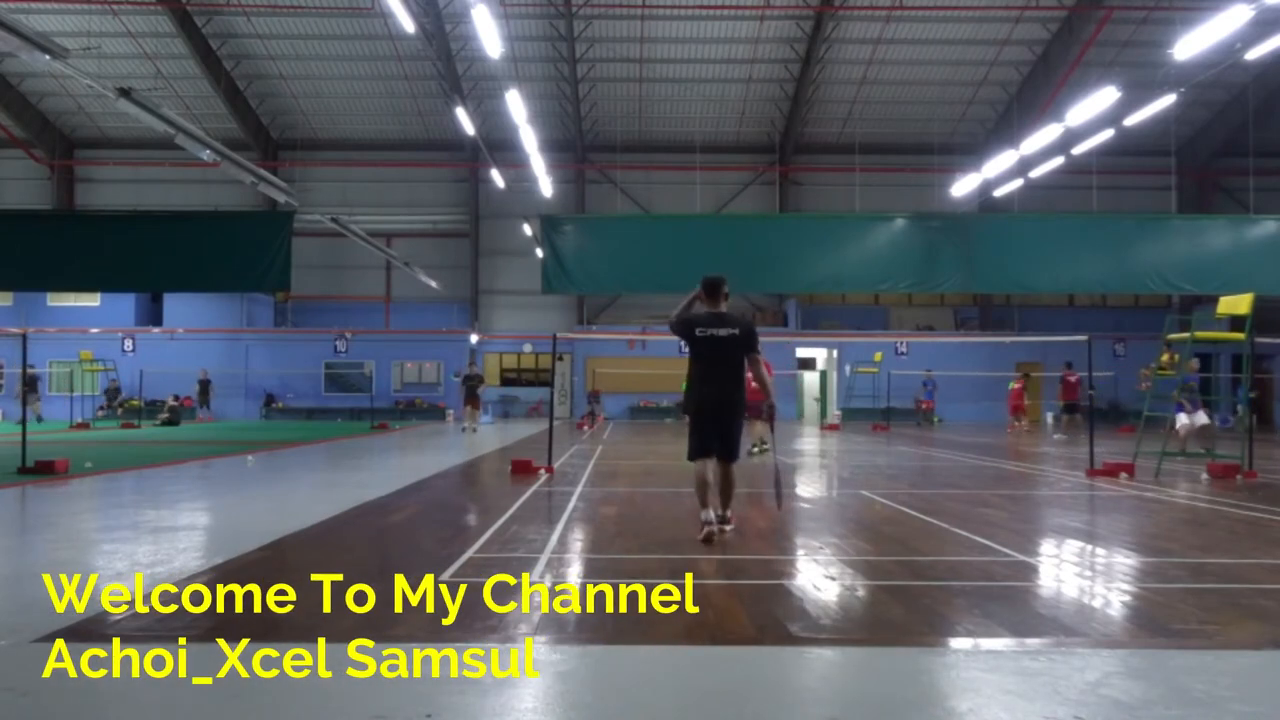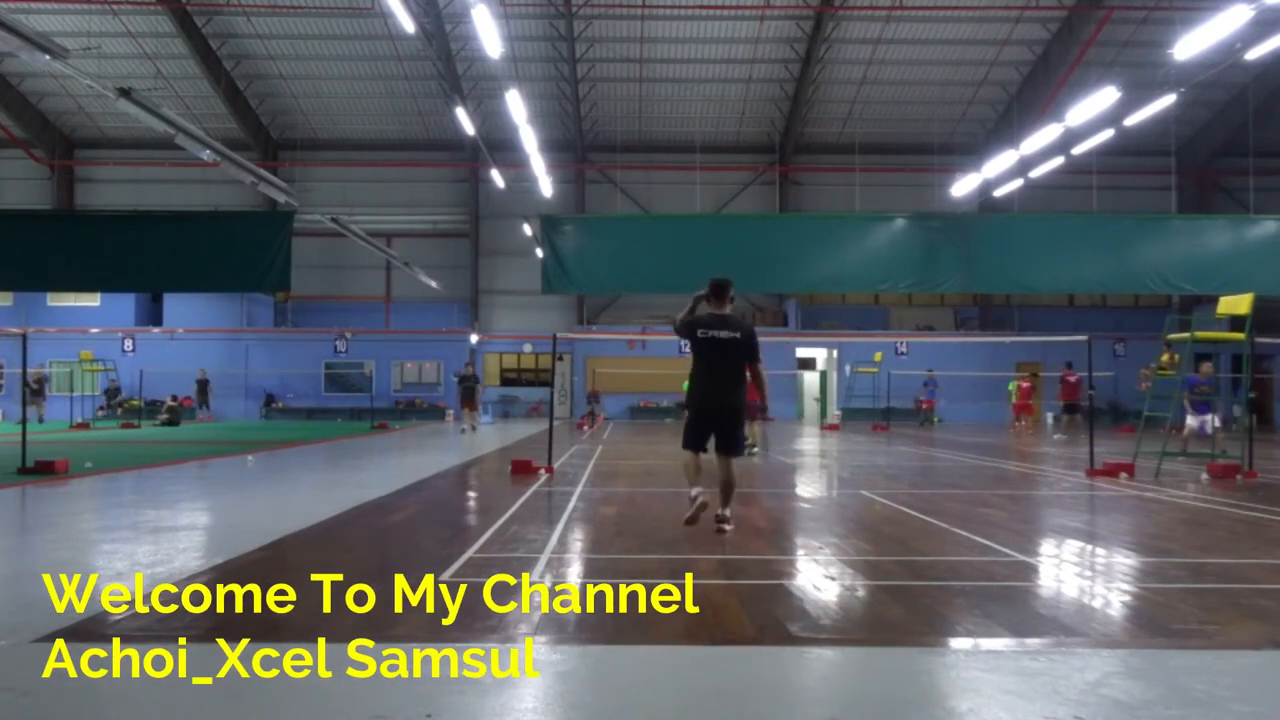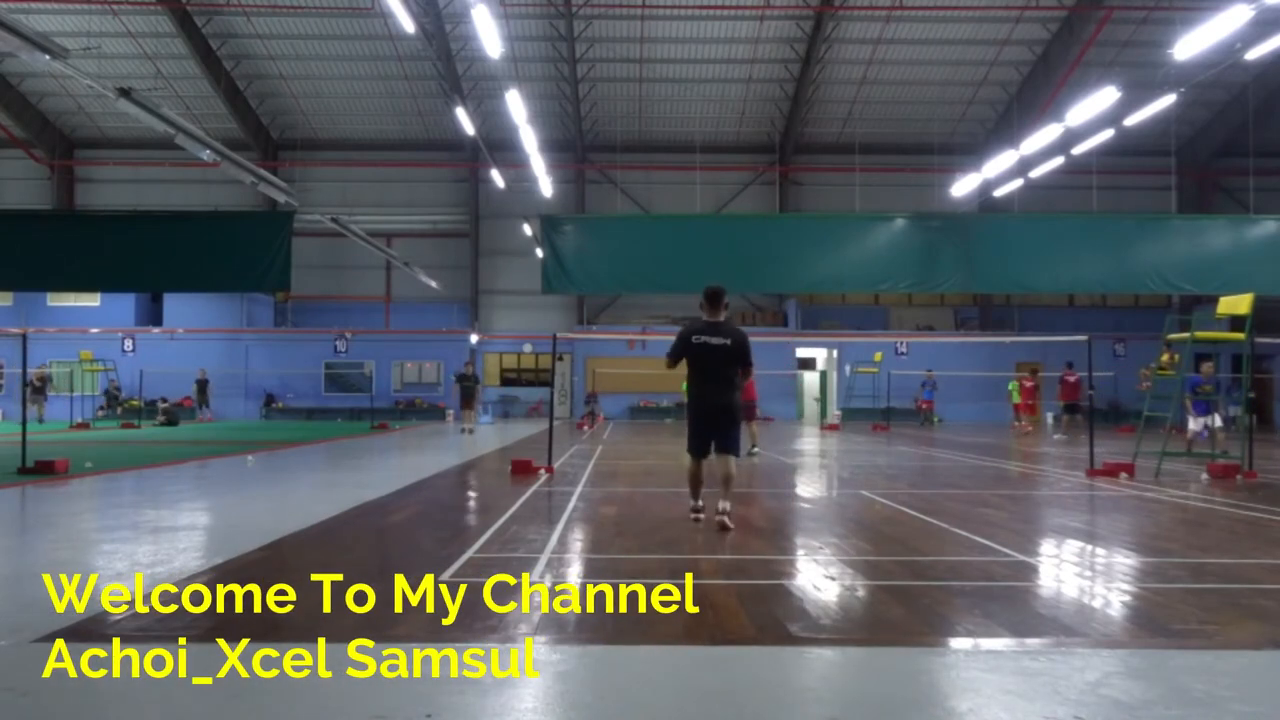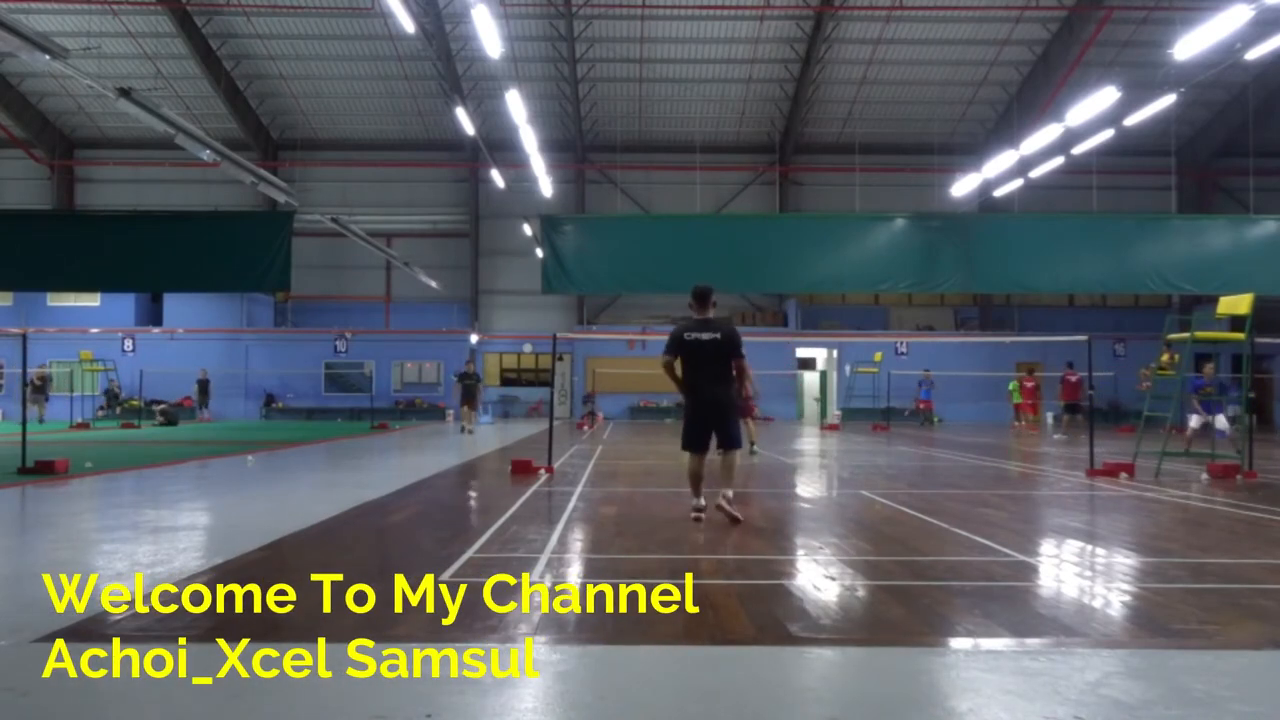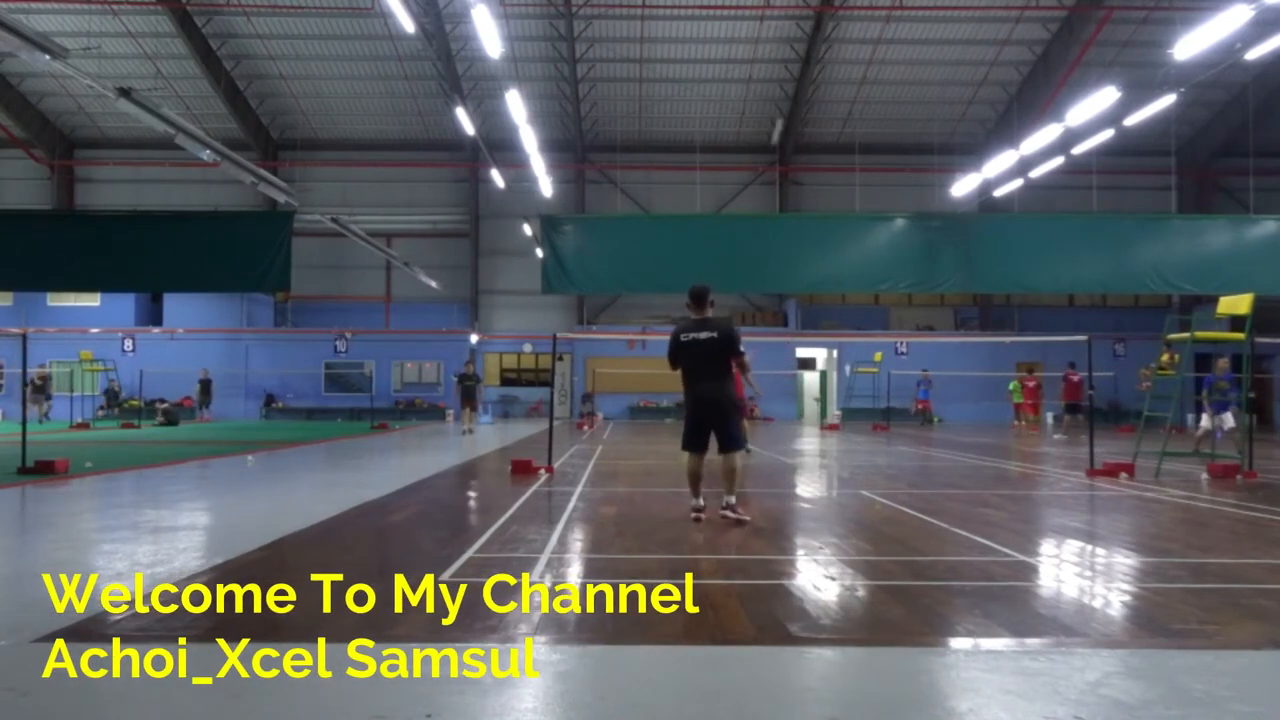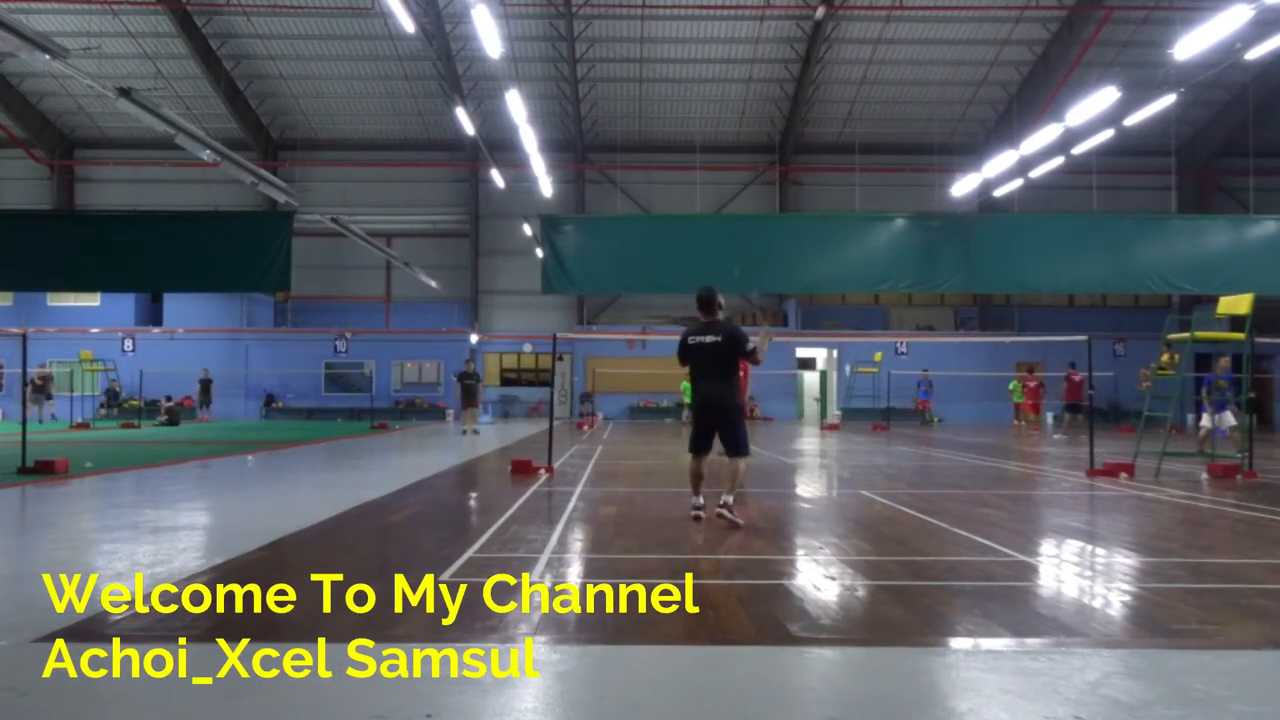
dt=0.3s
person 1, frame 1
left shoulder: (692, 323)
right shoulder: (744, 326)
left elbow: (673, 322)
right elbow: (756, 364)
left wrist: (692, 296)
right wrist: (769, 397)
left hip: (700, 404)
right hip: (732, 404)
left knee: (702, 461)
right knee: (726, 462)
left ankle: (707, 518)
right ankle: (725, 515)
person 1, frame 2
left shoulder: (696, 324)
right shoulder: (745, 330)
left elbow: (678, 325)
right elbow: (756, 370)
left wrist: (695, 302)
right wrist: (763, 400)
left hip: (700, 402)
right hip: (732, 404)
left knee: (691, 450)
right knee: (727, 458)
left ankle: (696, 493)
right ankle: (723, 514)
person 1, frame 3
left shoulder: (689, 332)
right shoulder: (738, 336)
left elbow: (670, 363)
right elbow: (747, 373)
left wrist: (685, 356)
left hip: (698, 405)
right hip: (728, 405)
left knee: (696, 457)
right knee: (727, 457)
left ankle: (696, 506)
right ankle: (723, 508)
person 1, frame 4
left shoulder: (680, 331)
right shoulder: (727, 330)
left elbow: (666, 362)
right elbow: (741, 366)
left wrist: (680, 384)
right wrist: (742, 389)
left hip: (695, 401)
right hip: (724, 400)
left knee: (696, 454)
right knee: (730, 449)
left ankle: (698, 504)
right ankle: (726, 495)
person 1, frame 5
left shoulder: (679, 332)
right shoulder: (725, 328)
left elbow: (673, 365)
right elbow: (741, 362)
right wrist: (745, 370)
left hip: (695, 400)
right hip: (723, 399)
left knee: (695, 454)
right knee: (731, 451)
left ankle: (697, 504)
right ankle: (729, 503)
person 1, frame 6
left shoulder: (689, 334)
right shoulder: (731, 331)
left elbow: (683, 362)
right elbow: (756, 358)
right wrist: (763, 338)
left hip: (701, 403)
right hip: (728, 403)
left knee: (698, 455)
right knee: (738, 455)
left ankle: (697, 503)
right ankle: (727, 502)
